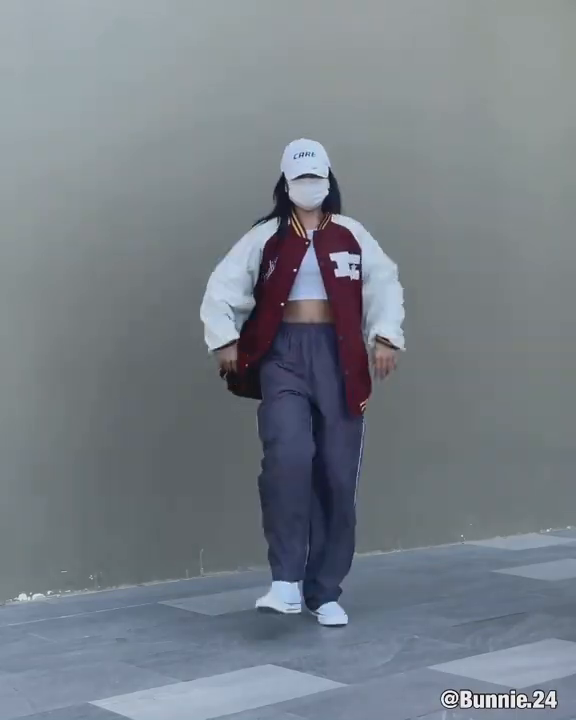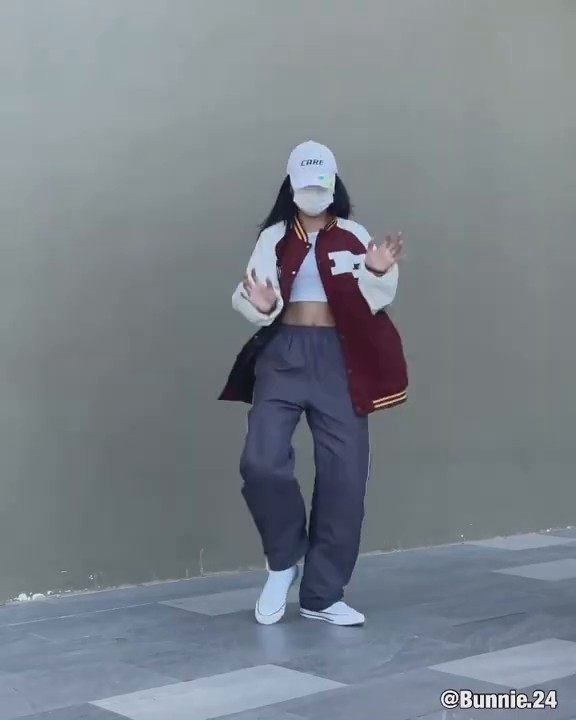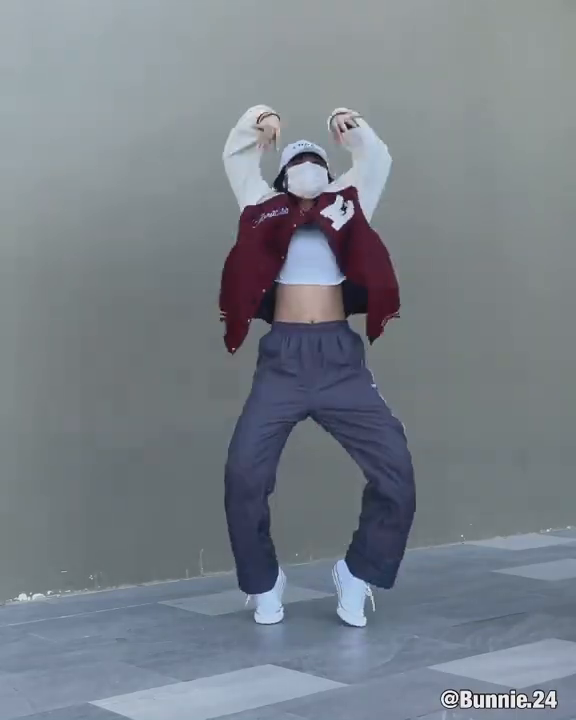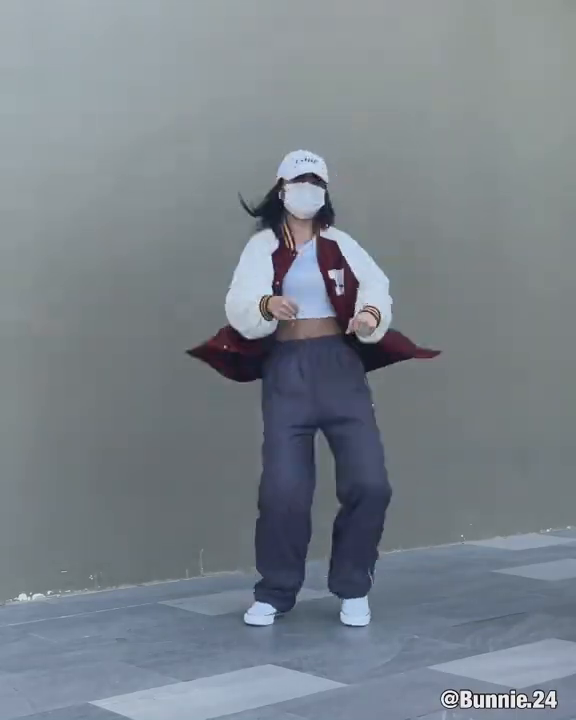
dt=0.3s
person 1, frame 1
left shoulder: (353, 234)
right shoulder: (266, 236)
left elbow: (381, 289)
right elbow: (229, 288)
left wrist: (385, 337)
right wrist: (225, 338)
left hip: (337, 358)
right hip: (284, 355)
left knee: (338, 476)
right knee: (288, 458)
left ankle: (323, 592)
right ankle: (285, 577)
person 1, frame 2
left shoulder: (353, 236)
right shoulder: (272, 239)
left elbow: (374, 301)
right elbow: (259, 302)
left wrist: (379, 271)
right wrist: (259, 301)
left hip: (339, 359)
right hip: (282, 355)
left knee: (345, 477)
right knee: (263, 463)
left ankle: (324, 594)
right ankle: (282, 559)
person 1, frame 3
left shoulder: (343, 209)
right shoulder: (268, 208)
left elbow: (375, 167)
right elbow: (237, 165)
left wrist: (355, 130)
right wrist: (257, 127)
left hip: (340, 358)
right hip: (284, 359)
left knee: (394, 465)
right knee: (245, 473)
left ankle: (359, 571)
right ankle: (263, 584)
person 1, frame 4
left shoulder: (342, 245)
right shoulder: (263, 248)
left elbow: (374, 289)
right elbow: (239, 309)
left wrist: (372, 315)
right wrist: (267, 305)
left hip: (341, 368)
right hip: (286, 371)
left knee: (369, 483)
right knee: (284, 490)
left ankle: (352, 588)
right ankle: (273, 593)
